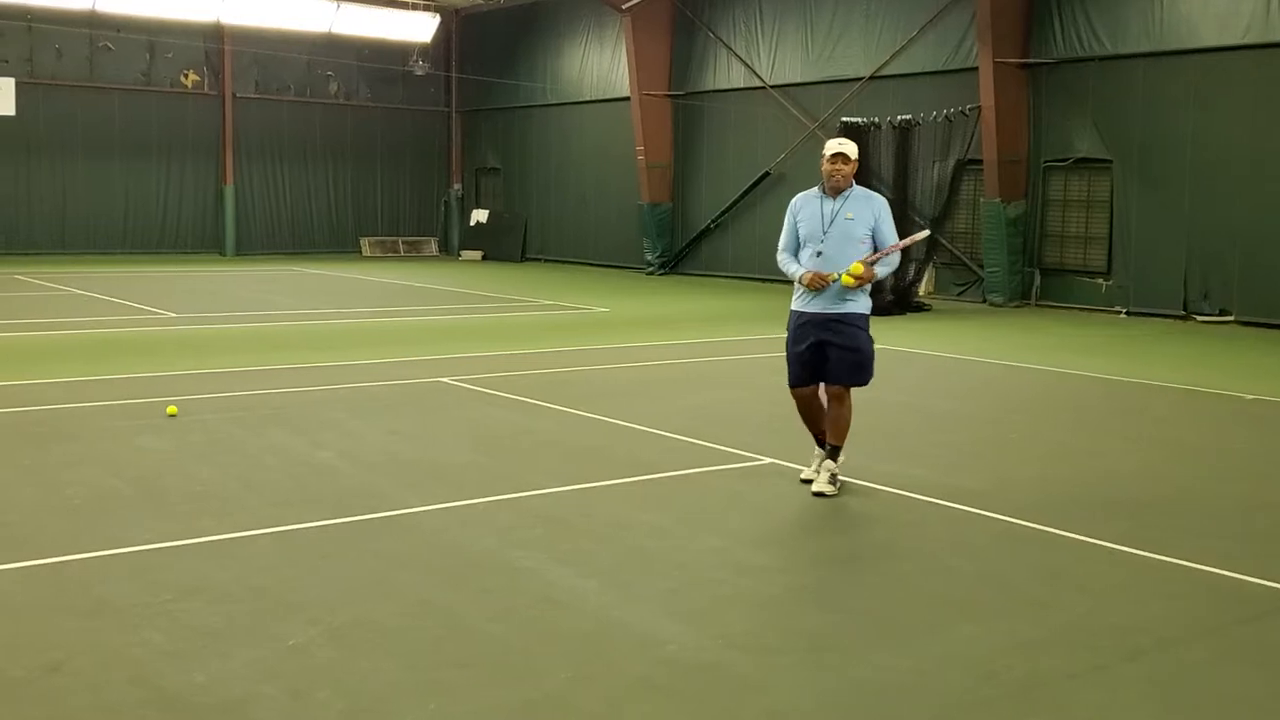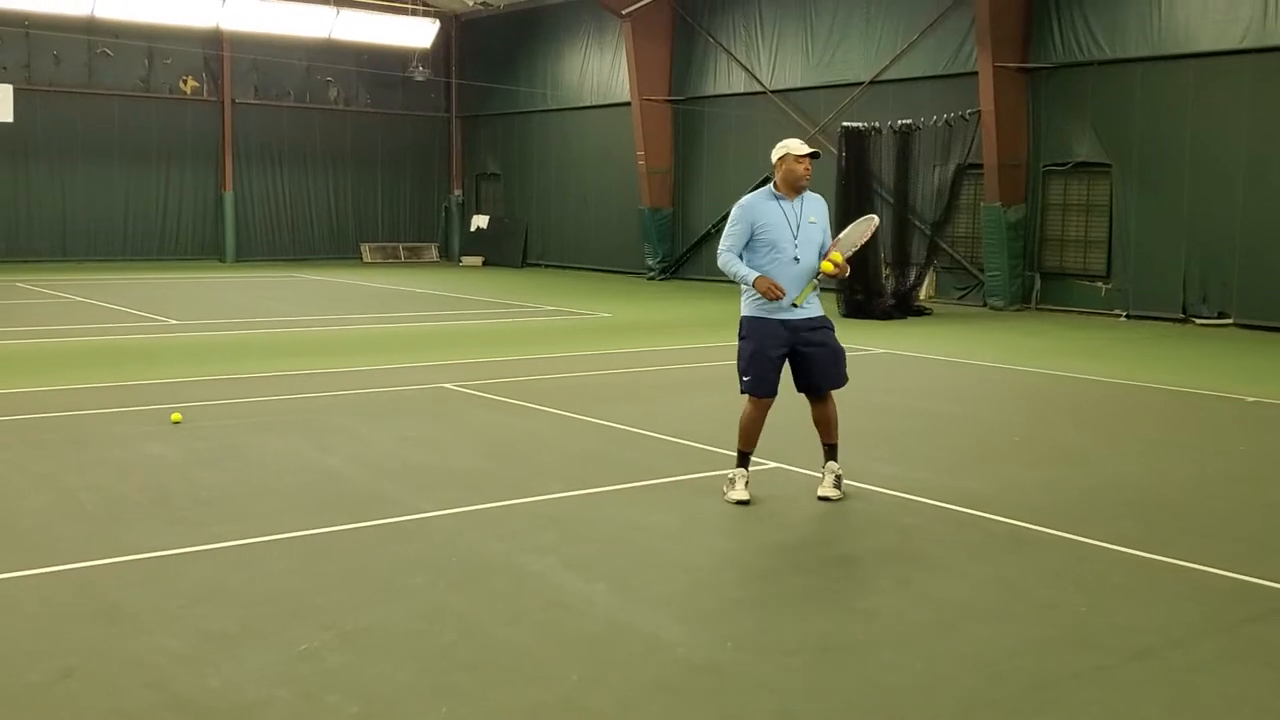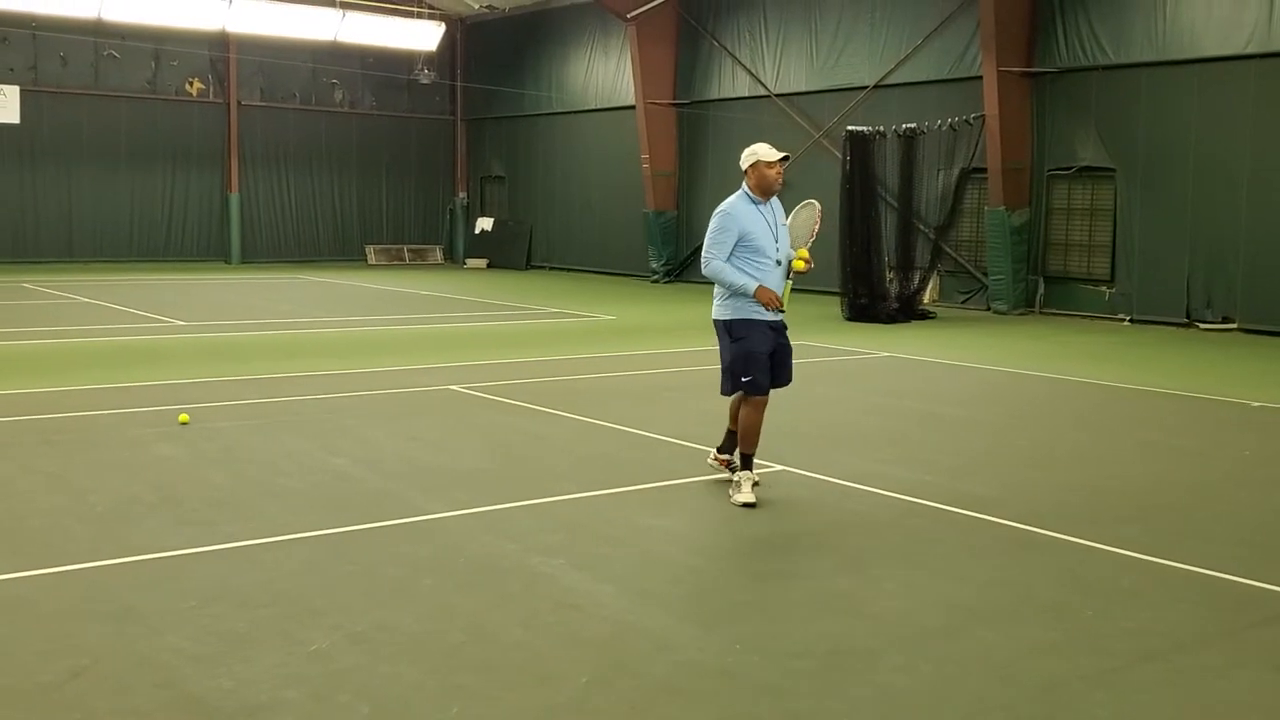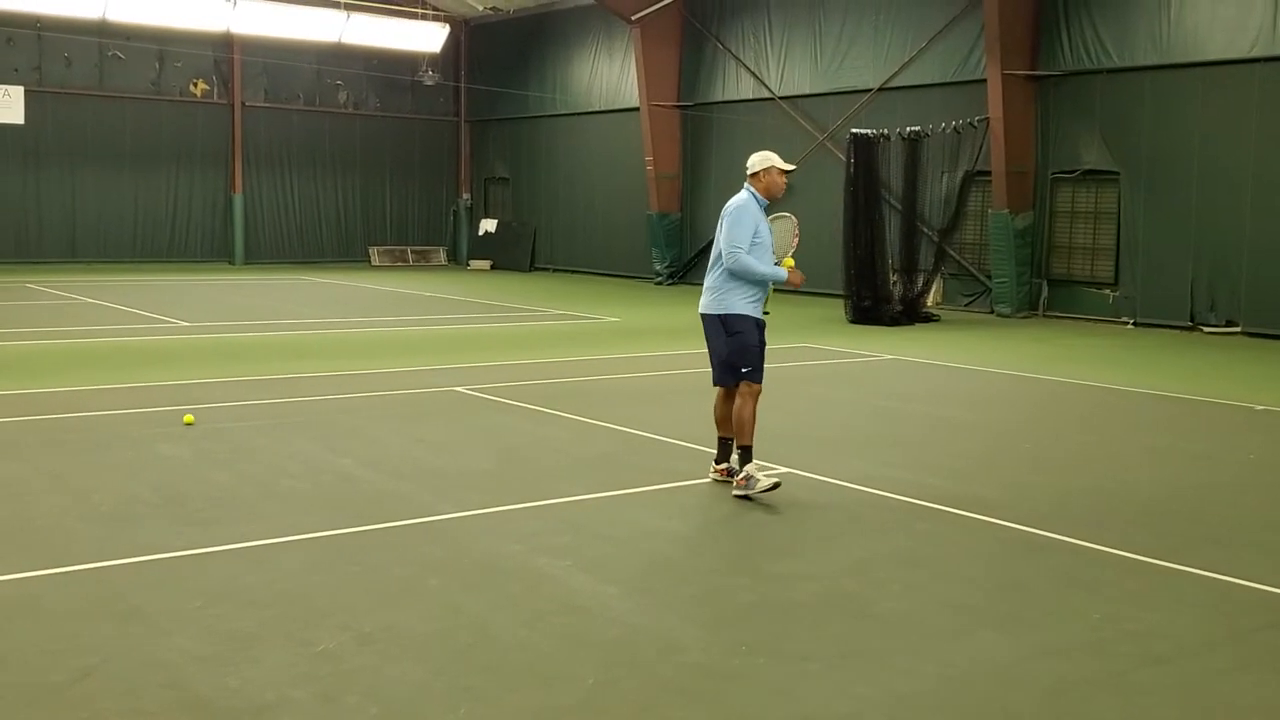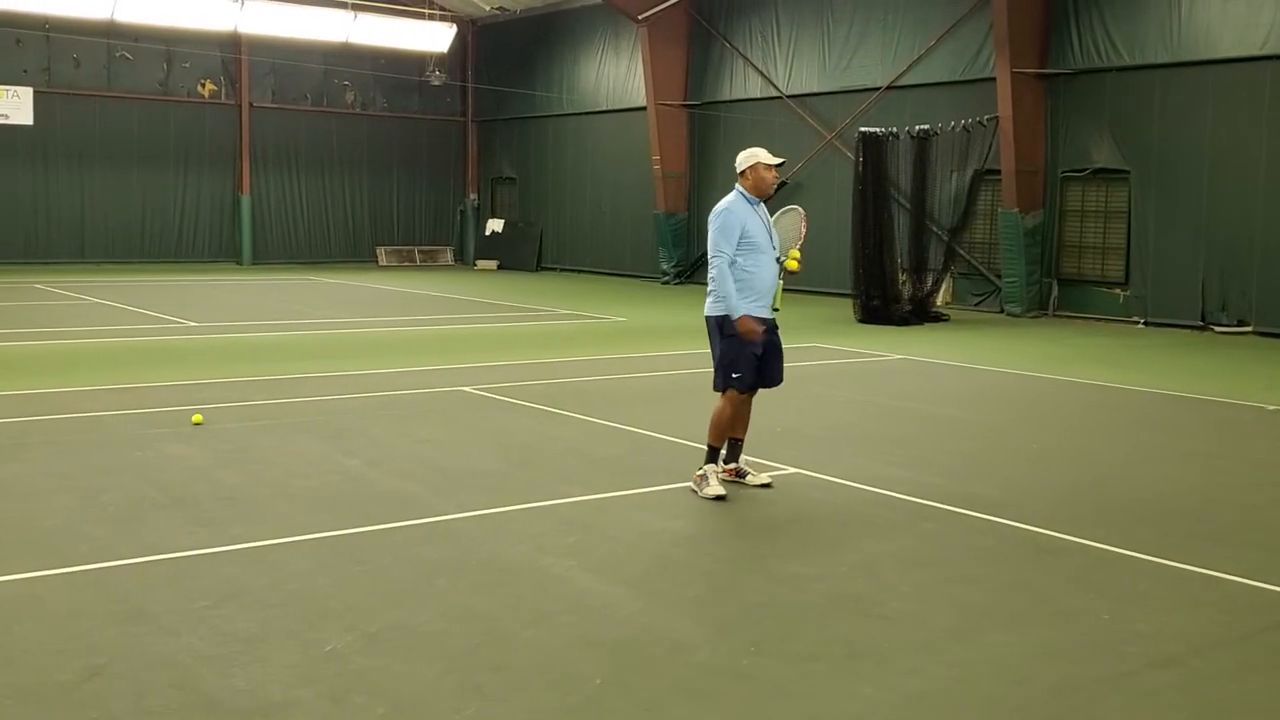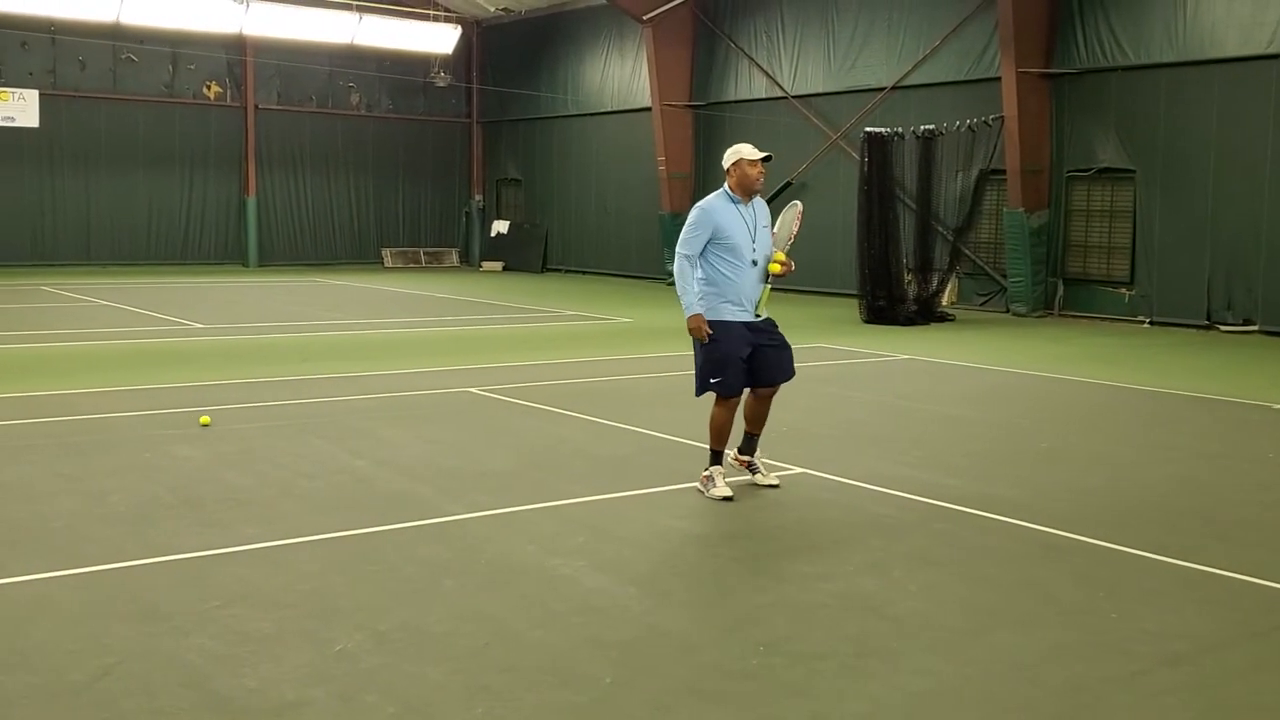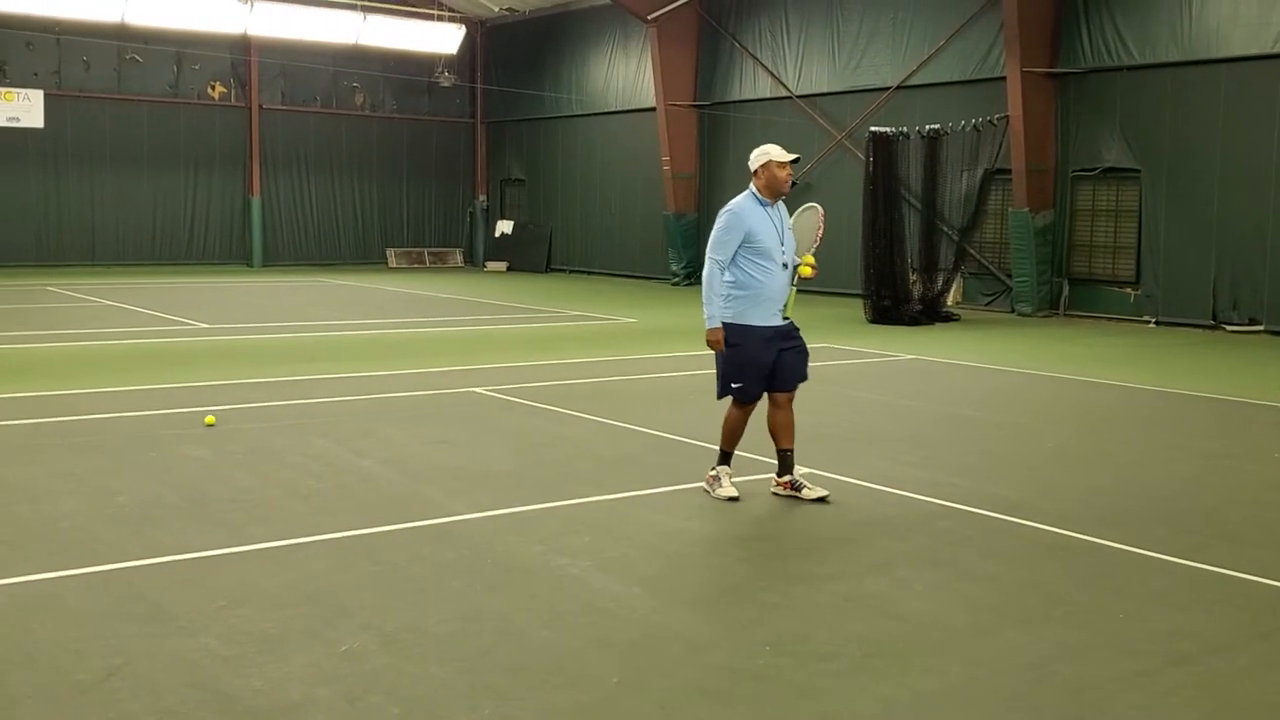
dt=0.7s
person 1, frame 1
left shoulder: (874, 204)
right shoulder: (800, 204)
left elbow: (892, 254)
right elbow: (784, 253)
left wrist: (874, 273)
right wrist: (801, 275)
left hip: (849, 314)
right hip: (804, 312)
left knee: (838, 391)
right knee: (802, 389)
left ankle: (830, 464)
right ankle: (825, 447)
person 1, frame 2
left shoulder: (818, 205)
right shoulder: (750, 207)
left elbow: (827, 250)
right elbow: (725, 256)
left wrist: (838, 265)
right wrist: (754, 279)
left hip: (810, 317)
right hip: (762, 318)
left knee: (821, 393)
right knee: (759, 399)
left ankle: (831, 466)
right ankle: (740, 471)
person 1, frame 3
left shoulder: (775, 206)
right shoulder: (731, 212)
right elbow: (710, 263)
left wrist: (796, 259)
right wrist: (755, 289)
left hip: (769, 317)
right hip: (741, 318)
left knee: (750, 391)
right knee: (756, 395)
left ankle: (725, 453)
right ankle: (744, 474)
person 1, frame 4
left shoulder: (755, 208)
right shoulder: (742, 207)
right elbow: (734, 259)
left wrist: (778, 270)
right wrist: (783, 275)
left hip: (743, 311)
right hip: (729, 312)
left knee: (731, 386)
right knee: (748, 387)
left ankle: (722, 463)
right ankle: (746, 473)
person 1, frame 5
left shoulder: (759, 209)
right shoulder: (729, 210)
right elbow: (719, 266)
left wrist: (785, 263)
right wrist: (738, 314)
left hip: (760, 316)
right hip: (734, 317)
left knee: (748, 391)
right knee: (734, 392)
left ankle: (731, 463)
right ankle: (706, 469)
person 1, frame 6
left shoulder: (762, 208)
right shoulder: (709, 210)
right elbow: (683, 260)
left wrist: (780, 265)
right wrist: (691, 311)
left hip: (757, 318)
right hip: (720, 320)
left knee: (767, 387)
right knee: (728, 395)
left ankle: (746, 454)
right ankle: (712, 471)
person 1, frame 7
left shoulder: (780, 210)
right shoulder: (737, 212)
right elbow: (713, 266)
left wrist: (801, 265)
right wrist: (713, 322)
left hip: (779, 324)
right hip: (744, 326)
left knee: (783, 397)
right knee: (745, 401)
left ankle: (785, 477)
right ankle: (720, 471)
